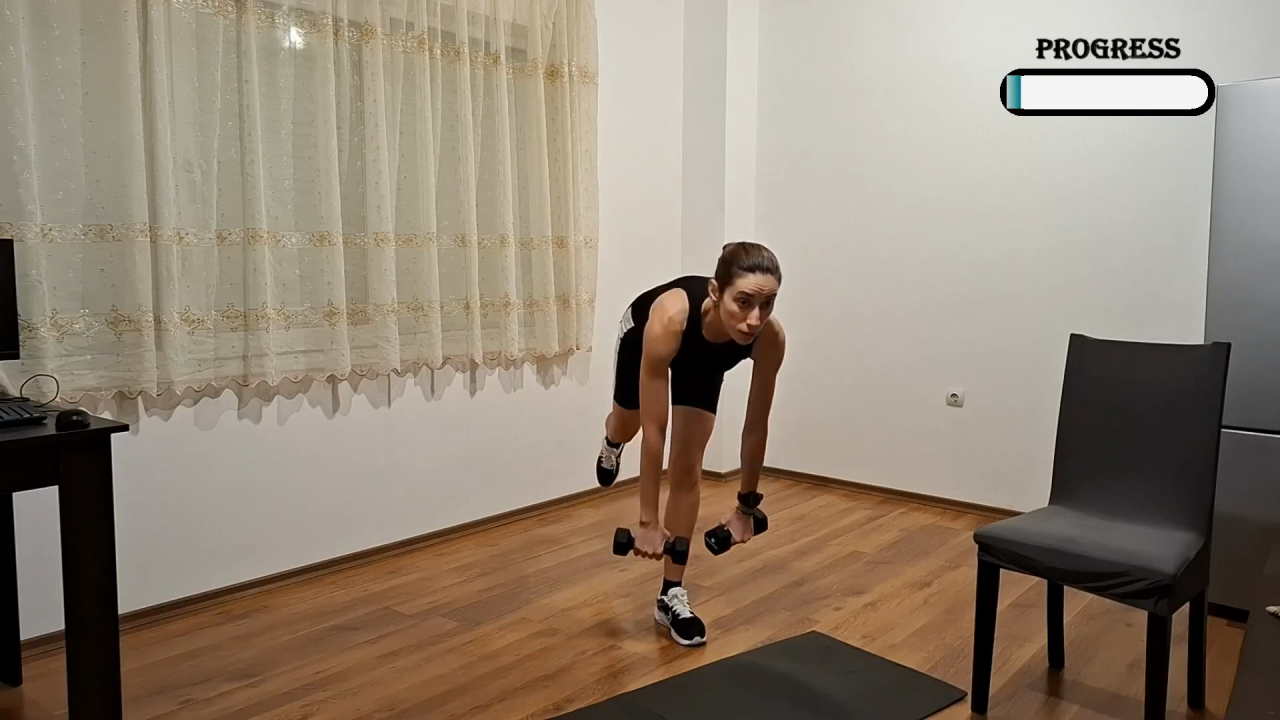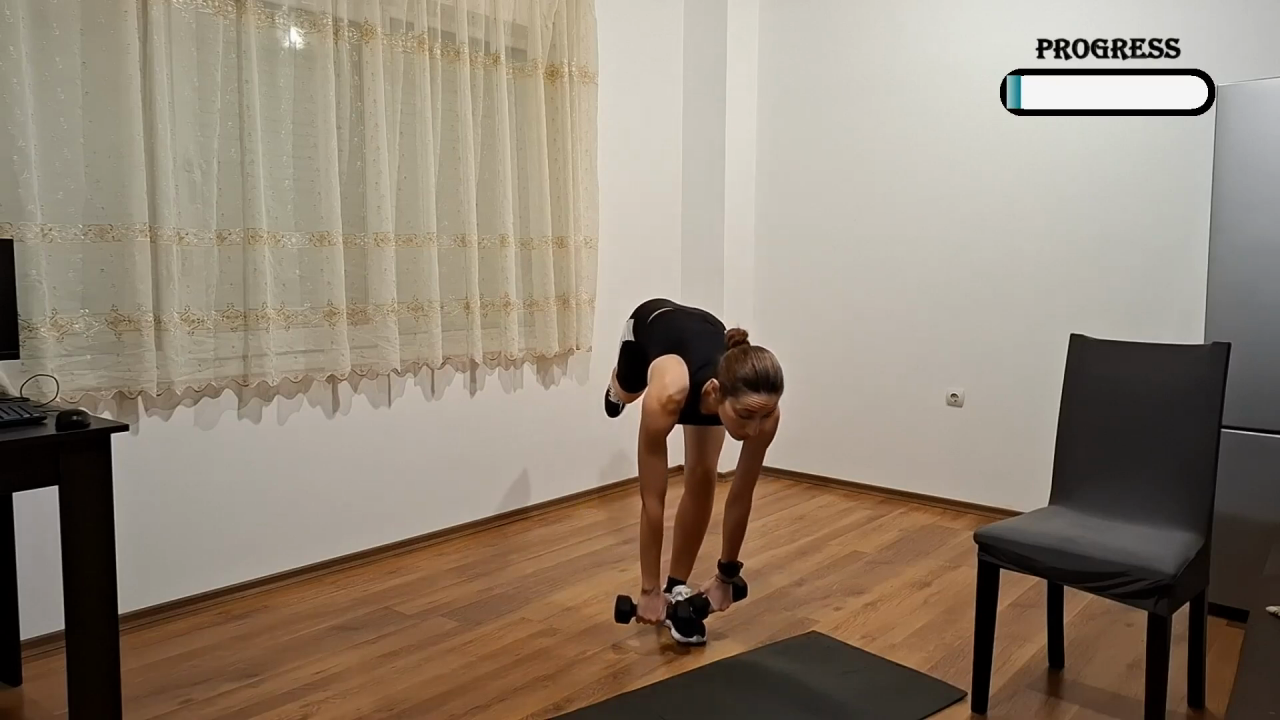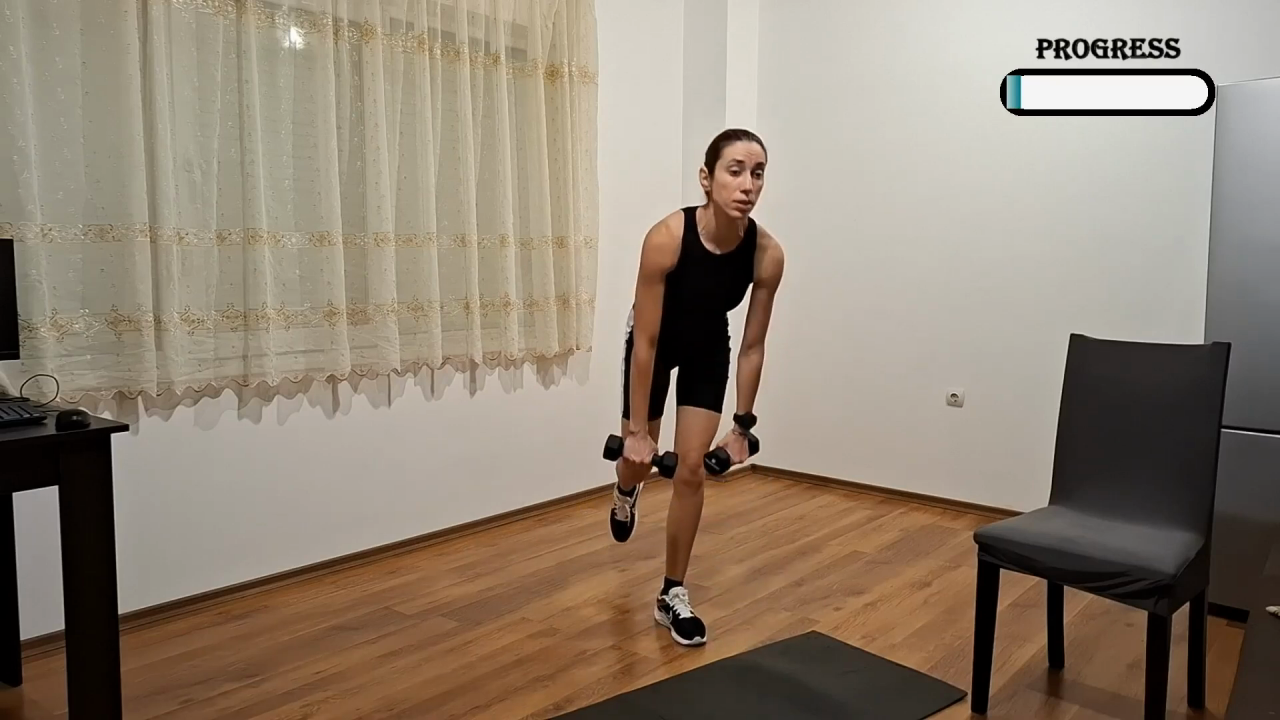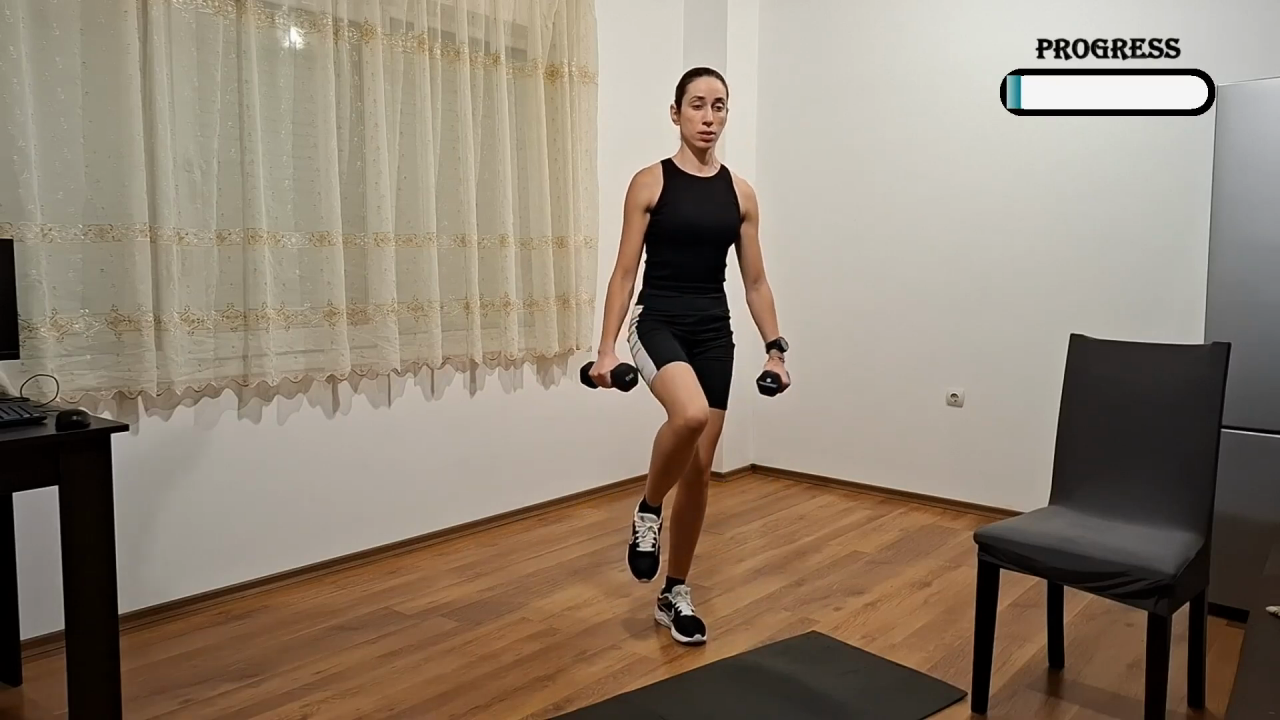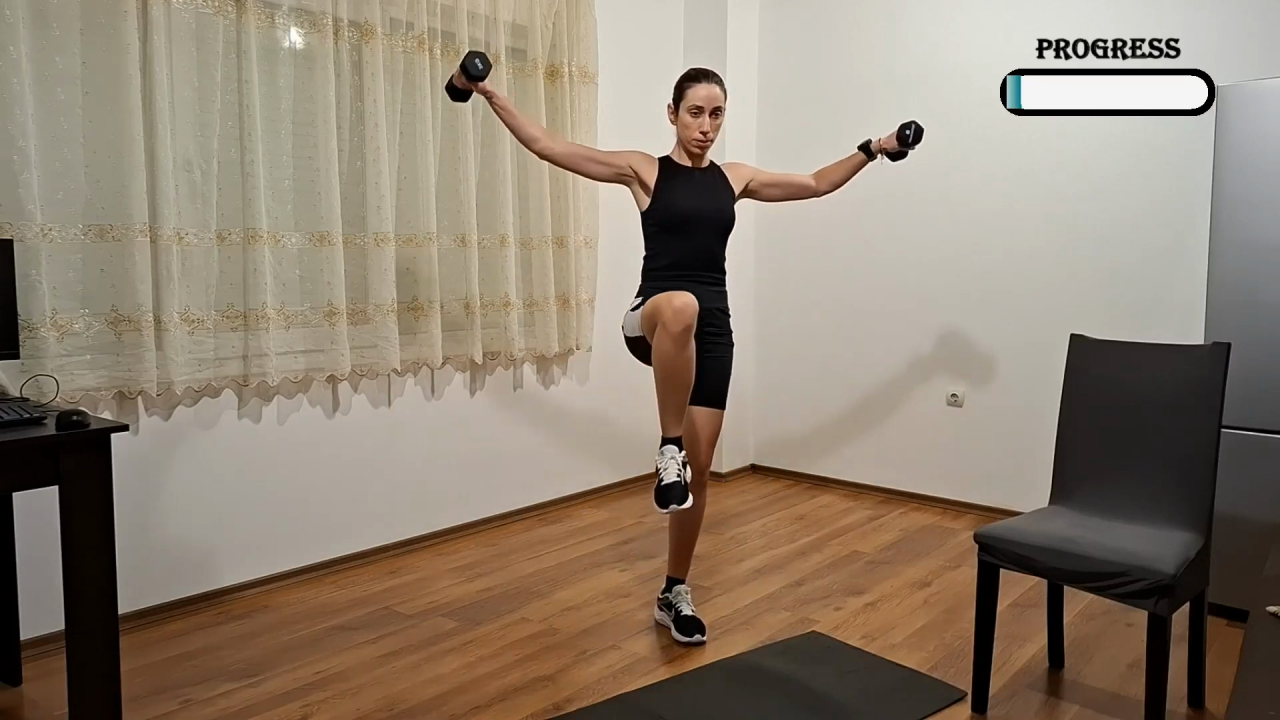
dt=1s
person 1, frame 1
left shoulder: (770, 337)
right shoulder: (669, 319)
left elbow: (756, 427)
right elbow: (654, 432)
left wrist: (746, 505)
right wrist: (647, 520)
left hip: (703, 363)
right hip: (641, 330)
left knee: (687, 467)
right knee: (627, 425)
left ankle: (671, 594)
right ankle: (612, 443)
person 1, frame 2
left shoulder: (761, 409)
right shoulder: (667, 395)
left elbow: (741, 496)
right elbow: (653, 502)
left wrist: (726, 575)
right wrist: (649, 589)
left hip: (704, 330)
right hip: (650, 324)
left knee: (703, 478)
right knee: (627, 393)
left ankle: (678, 590)
right ankle: (617, 388)
person 1, frame 3
left shoulder: (767, 254)
right shoulder: (666, 237)
left elbow: (752, 346)
right elbow: (646, 341)
left wrist: (741, 425)
right wrist: (635, 429)
left hip: (708, 351)
right hip: (657, 346)
left knee: (691, 470)
right knee: (642, 458)
left ankle: (672, 596)
right ankle: (627, 488)
person 1, frame 4
left shoulder: (739, 191)
right shoulder: (650, 181)
left elbow: (755, 280)
right elbow: (625, 271)
left wrist: (774, 346)
right wrist: (605, 347)
left hip: (713, 331)
right hip: (658, 323)
left knee: (699, 469)
right knee: (689, 414)
left ankle: (675, 595)
right ankle: (648, 509)
person 1, frame 5
left shoulder: (735, 178)
right shoulder: (644, 169)
left elbow: (815, 183)
right elbow: (549, 146)
left wrist: (871, 151)
right wrist: (489, 95)
left hip: (713, 329)
right hip: (652, 321)
left knee: (699, 469)
right knee: (681, 308)
left ankle: (675, 595)
right ankle: (668, 448)
